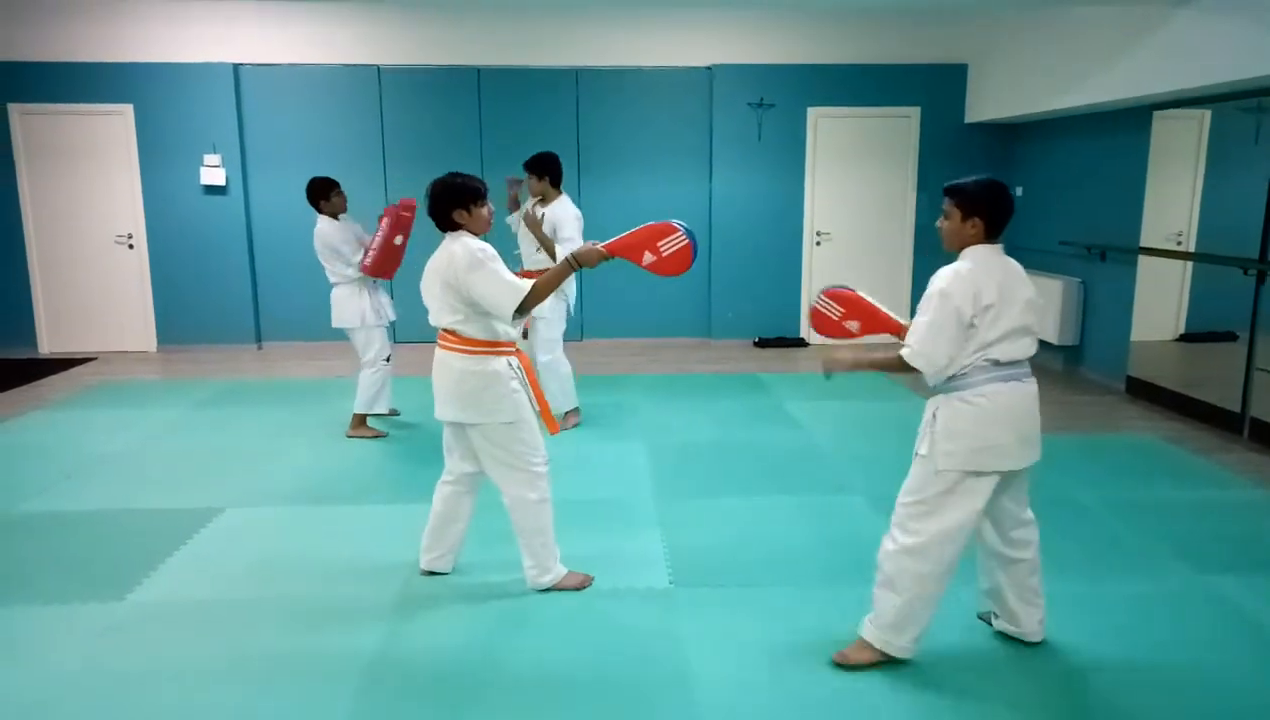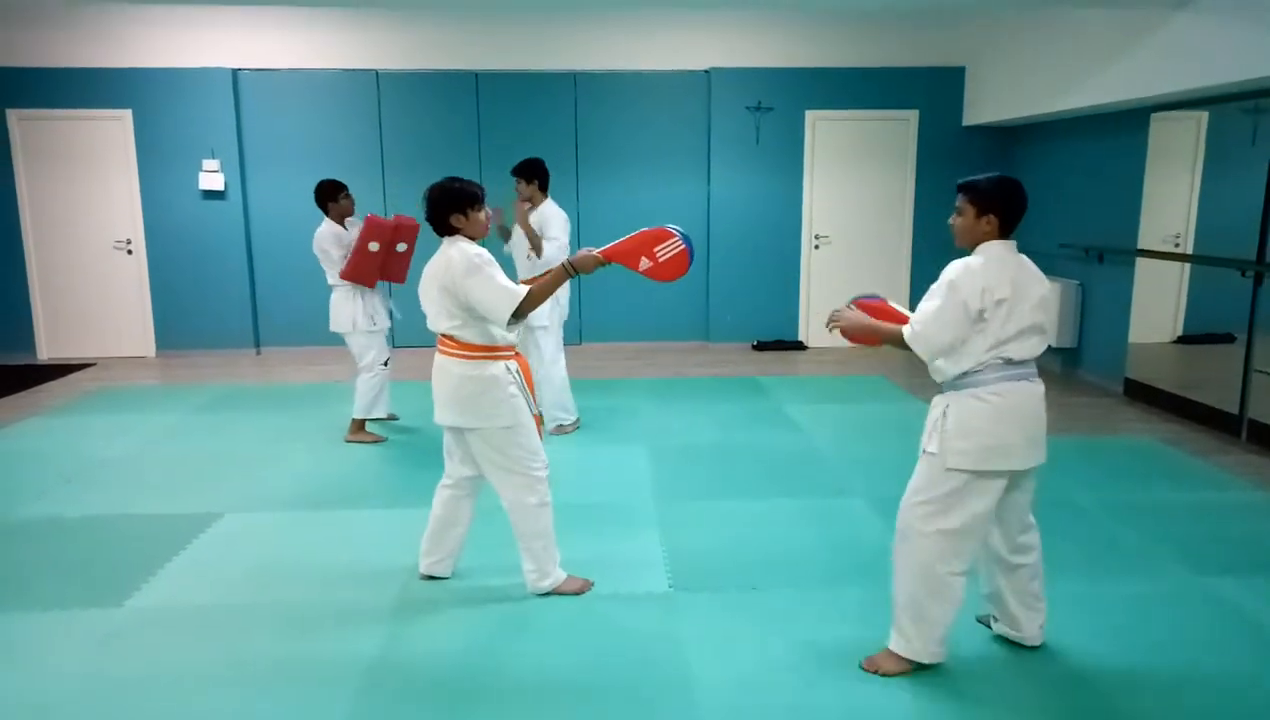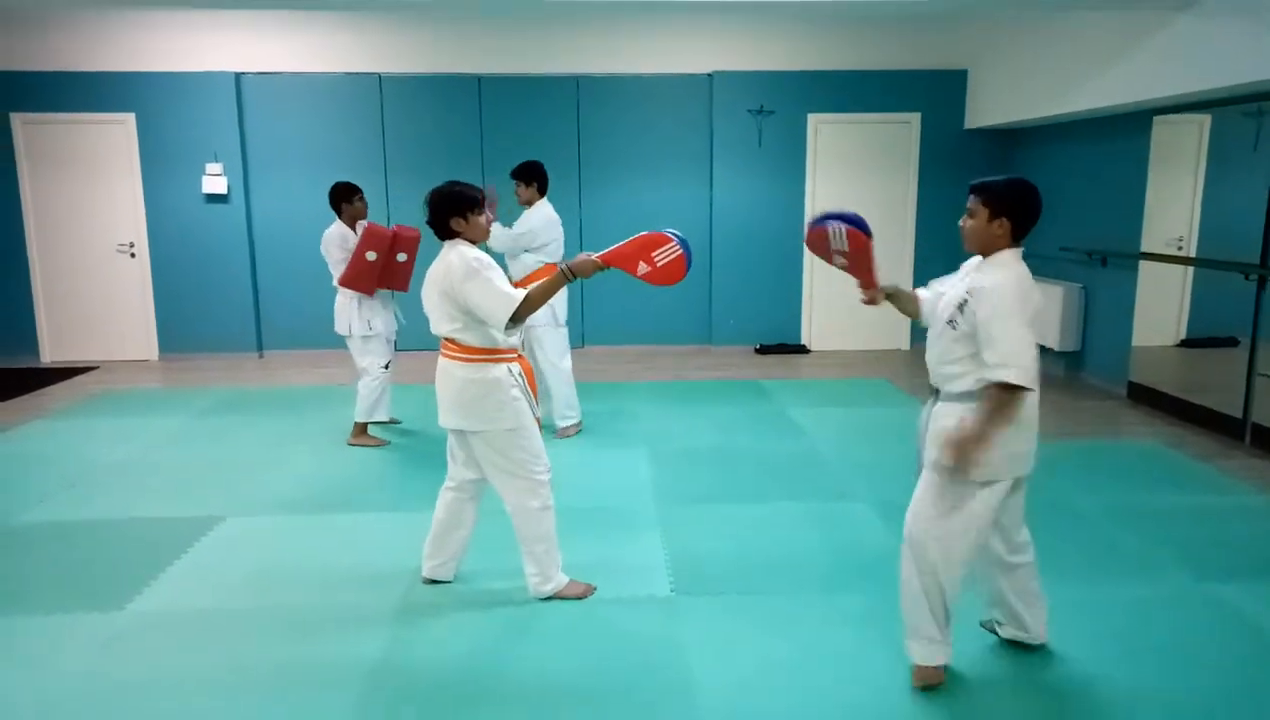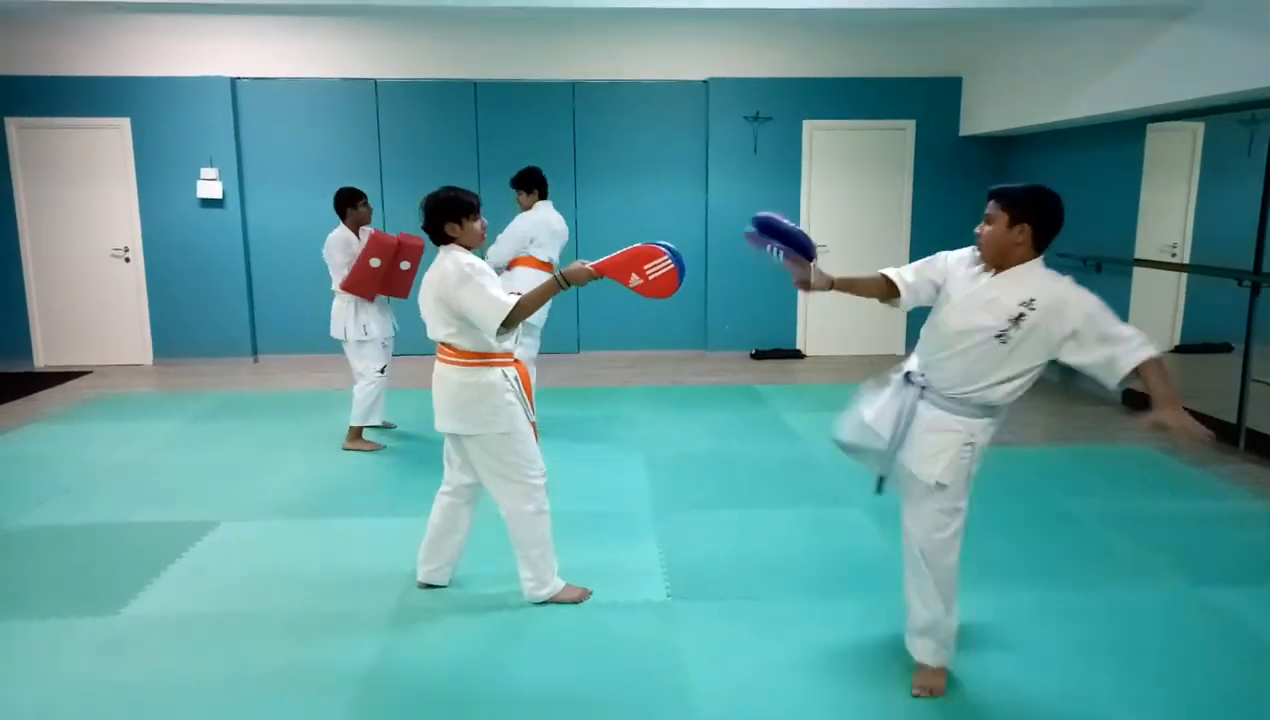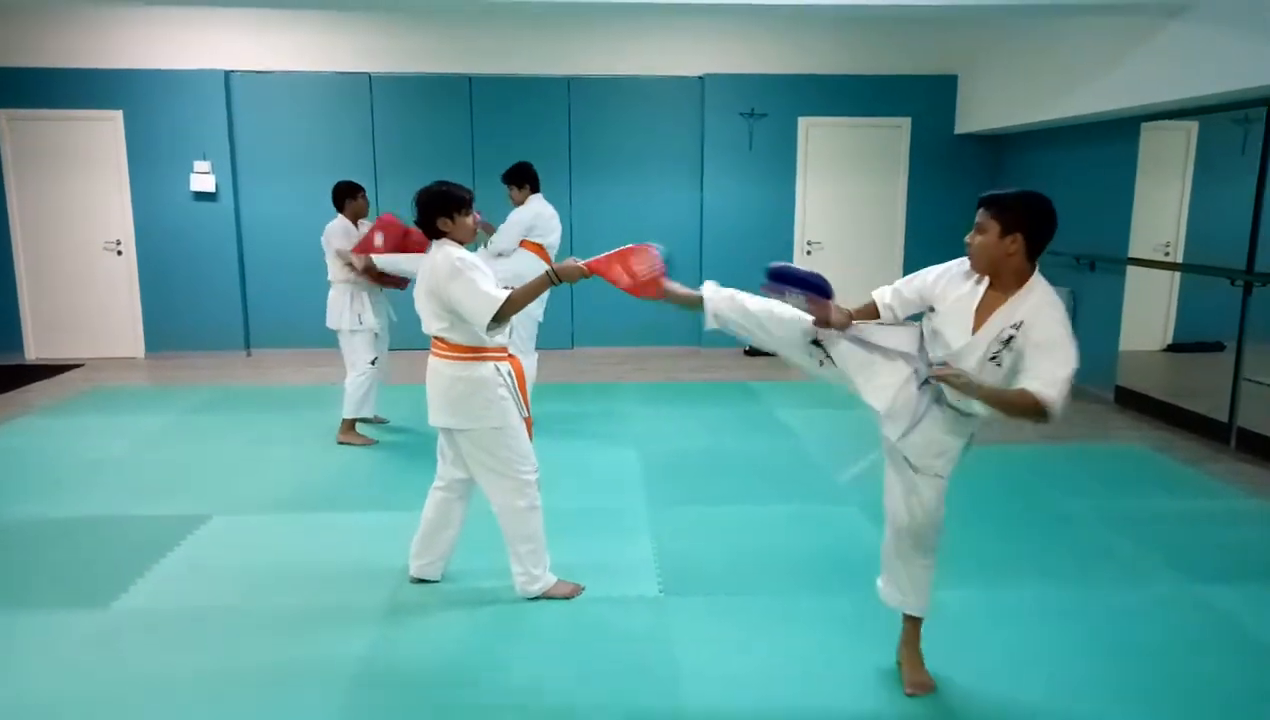
dt=0.2s
person 1, frame 1
left shoulder: (955, 279)
right shoulder: (1016, 276)
left elbow: (920, 359)
left wrist: (854, 361)
right wrist: (921, 329)
left hip: (968, 415)
right hip: (1016, 406)
left knee: (920, 525)
right knee: (1010, 520)
left ankle: (884, 637)
right ankle: (1022, 619)
person 1, frame 2
left shoulder: (966, 273)
right shoulder: (1029, 273)
left elbow: (924, 341)
left wrist: (857, 323)
right wrist: (921, 324)
left hip: (975, 415)
right hip: (1019, 407)
left knee: (927, 523)
right knee: (1012, 525)
left ankle: (913, 645)
right ankle: (1022, 623)
person 1, frame 3
left shoulder: (1002, 288)
right shoulder: (979, 270)
left elbow: (1014, 373)
right elbow: (930, 306)
left wrist: (976, 434)
right wrist: (885, 293)
left hip: (990, 426)
right hip: (987, 424)
left knee: (930, 534)
right knee: (1002, 530)
left ankle: (929, 652)
right ankle: (1024, 624)
person 1, frame 4
left shoulder: (1053, 297)
right shoulder: (963, 264)
left elbow: (1129, 348)
right elbow: (899, 283)
left wrist: (1165, 402)
right wrist: (833, 282)
left hip: (954, 429)
right hip: (912, 393)
left knee: (931, 537)
right knee: (860, 438)
left ankle: (932, 653)
person 1, frame 5
left shoulder: (1047, 321)
right shoulder: (960, 274)
left elbow: (1041, 404)
right elbow: (894, 297)
left wrist: (973, 385)
right wrist: (845, 314)
left hip: (941, 425)
right hip: (897, 368)
left knee: (915, 527)
right knee: (808, 334)
left ankle: (910, 645)
right ankle: (687, 297)
person 2, frame 1
left shoulder: (442, 257)
right shoulder: (473, 253)
right elbow: (521, 302)
right wrist: (574, 260)
left hip: (457, 368)
right hip: (486, 374)
left knee: (461, 470)
right knee: (527, 472)
left ankle: (435, 556)
right ankle: (545, 571)
person 2, frame 2
left shoulder: (440, 261)
right shoulder: (469, 258)
right elbow: (516, 309)
right wrist: (570, 267)
left hip: (456, 373)
right hip: (485, 379)
left knee: (461, 474)
right knee: (527, 475)
left ankle: (434, 561)
right ankle: (546, 574)
person 2, frame 3
left shoulder: (443, 264)
right shoulder: (469, 262)
right elbow: (514, 312)
right wrist: (568, 272)
left hip: (461, 376)
right hip: (487, 382)
left knee: (464, 477)
right knee: (530, 479)
left ankle: (436, 565)
right ankle: (548, 579)
person 2, frame 4
left shoulder: (441, 268)
right shoulder: (464, 268)
right elbow: (506, 318)
right wrist: (562, 280)
left hip: (459, 380)
right hip: (484, 386)
left knee: (461, 482)
right knee: (526, 482)
left ankle: (432, 569)
right ankle: (544, 583)
person 2, frame 5
left shoulder: (436, 259)
right shoulder: (456, 261)
right elbow: (495, 313)
right wrist: (552, 276)
left hip: (451, 373)
right hip: (476, 378)
left knee: (455, 477)
right knee: (517, 478)
left ankle: (425, 564)
right ankle: (535, 578)
person 3, frame 1
left shoulder: (341, 222)
right shoulder: (329, 232)
left elbow: (365, 243)
right elbow: (363, 261)
left hip: (361, 297)
right hip: (357, 300)
left knee: (376, 356)
right knee: (378, 360)
left ankle: (374, 406)
right ankle: (357, 424)
person 3, frame 2
left shoulder: (354, 224)
right shoulder: (325, 235)
left hip: (366, 301)
right hip: (353, 304)
left knee: (377, 360)
right knee: (375, 365)
left ankle: (373, 410)
right ankle: (356, 429)
person 3, frame 3
left shoulder: (367, 228)
right shoulder: (333, 236)
left hip: (376, 303)
right hip: (357, 309)
left knee: (381, 363)
right knee: (376, 369)
left ankle: (375, 414)
right ankle: (359, 432)
person 3, frame 4
left shoulder: (369, 234)
right shoulder: (336, 240)
left hip: (374, 309)
right hip: (354, 313)
left knee: (380, 368)
right knee: (372, 373)
left ankle: (370, 417)
right ankle: (353, 436)
person 3, frame 5
left shoulder: (365, 227)
right shoulder: (335, 229)
right elbow: (352, 267)
left hip: (369, 300)
right hip: (350, 303)
left knee: (375, 359)
right knee: (363, 364)
left ankle: (362, 411)
right ankle: (346, 429)
person 4, frame 1
left shoulder: (567, 214)
right shoulder: (537, 204)
left elbow: (569, 258)
right elbow: (516, 224)
left wrist: (538, 231)
right wrist: (513, 197)
left hip: (551, 289)
right hip: (528, 282)
left knee: (548, 352)
right knee: (525, 342)
left ankle: (569, 408)
person 4, frame 2
left shoulder: (553, 216)
right shoulder: (528, 213)
left elbow: (552, 257)
right elbow: (517, 246)
left wrist: (526, 228)
right wrist: (502, 230)
left hip: (547, 295)
left knee: (547, 361)
right knee: (528, 355)
left ankle: (565, 418)
person 4, frame 3
left shoulder: (537, 217)
right shoulder: (543, 214)
left elbow: (502, 242)
left knee: (551, 356)
right knee: (529, 354)
left ankle: (569, 419)
person 4, frame 4
left shoulder: (529, 219)
right shoulder: (559, 222)
left elbow: (499, 256)
left wrist: (486, 261)
right wrist: (506, 242)
left hip: (522, 282)
right hip: (542, 284)
right knee: (524, 351)
person 4, frame 5
left shoulder: (527, 210)
right shoulder: (551, 214)
left elbow: (503, 245)
left wrist: (488, 238)
right wrist: (492, 231)
left hip: (522, 268)
right hip: (538, 278)
right knee: (522, 350)
